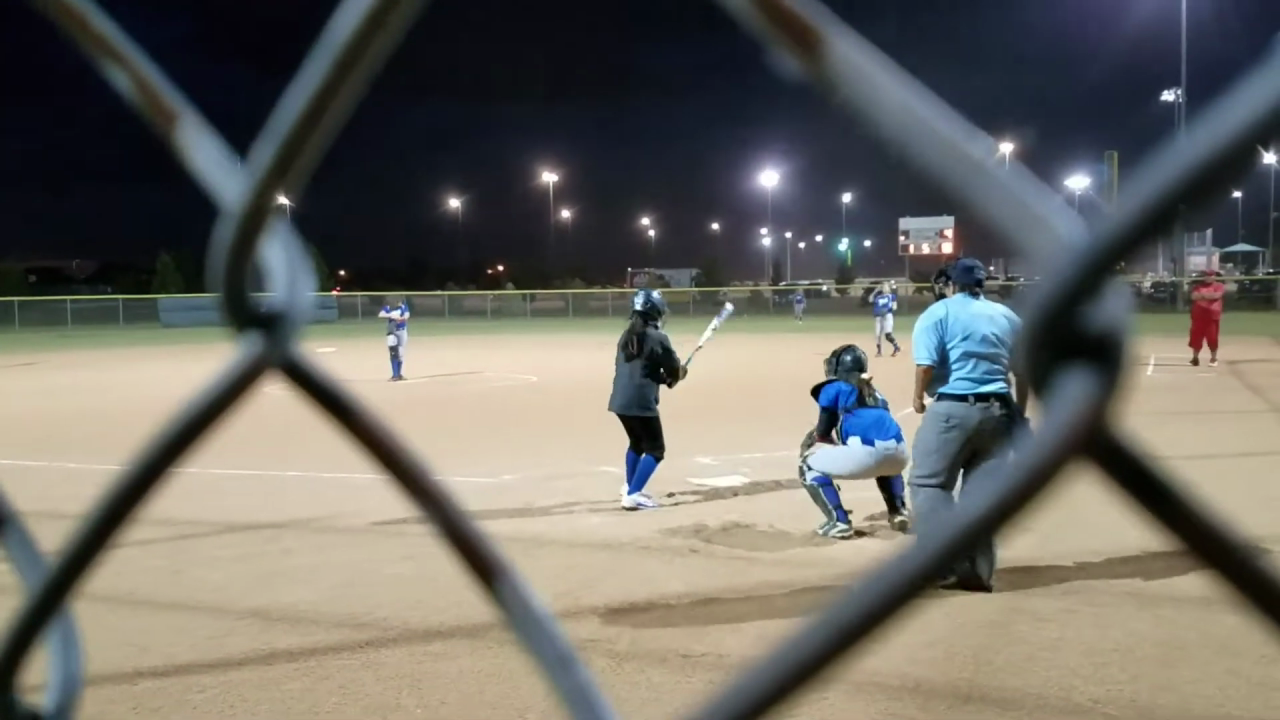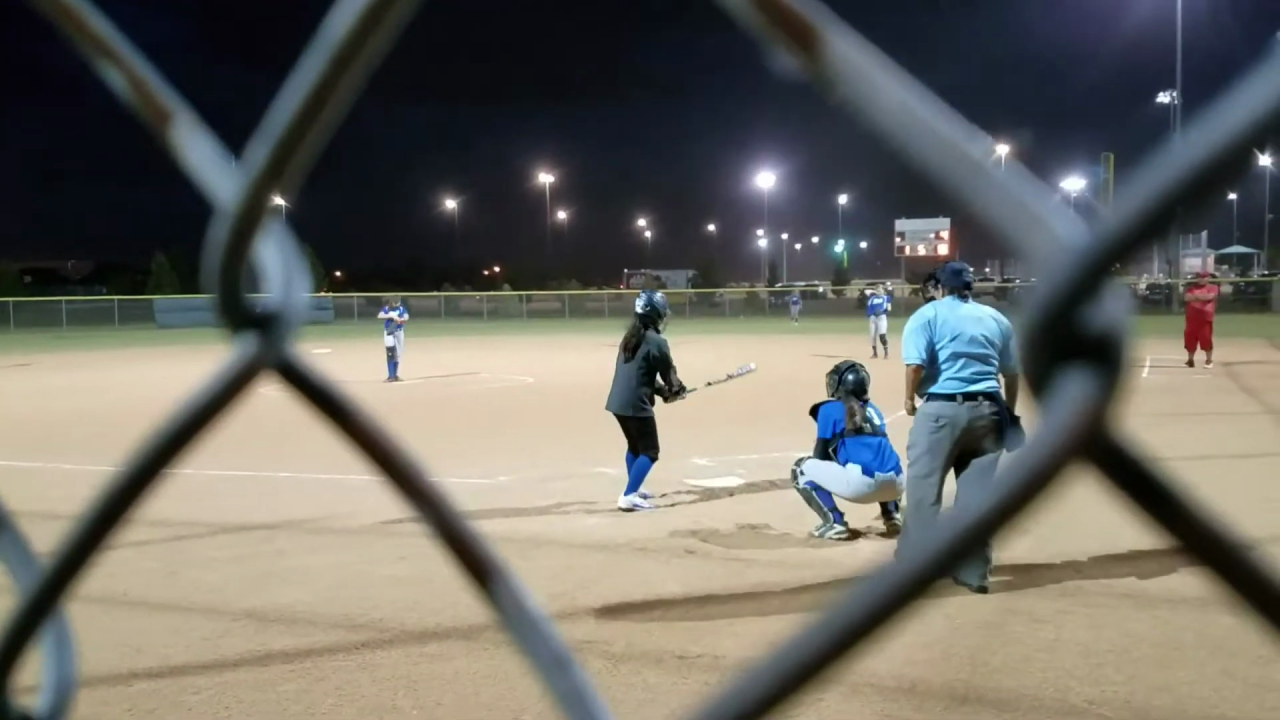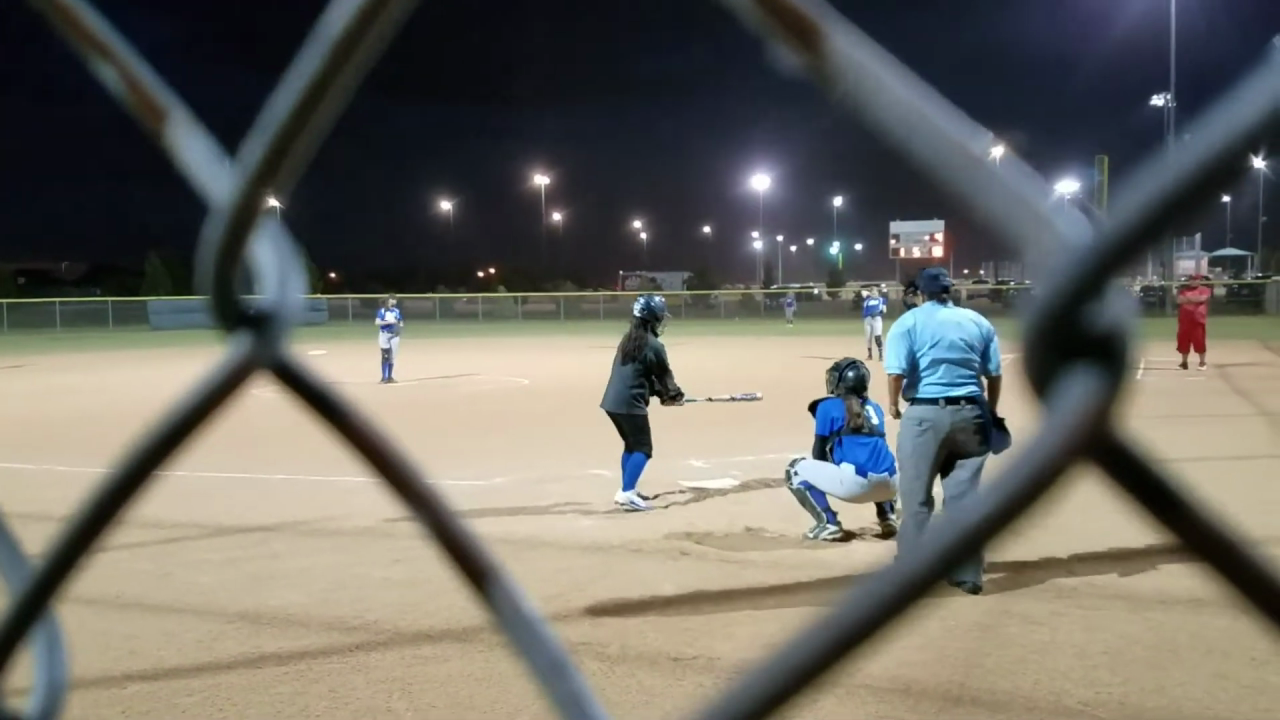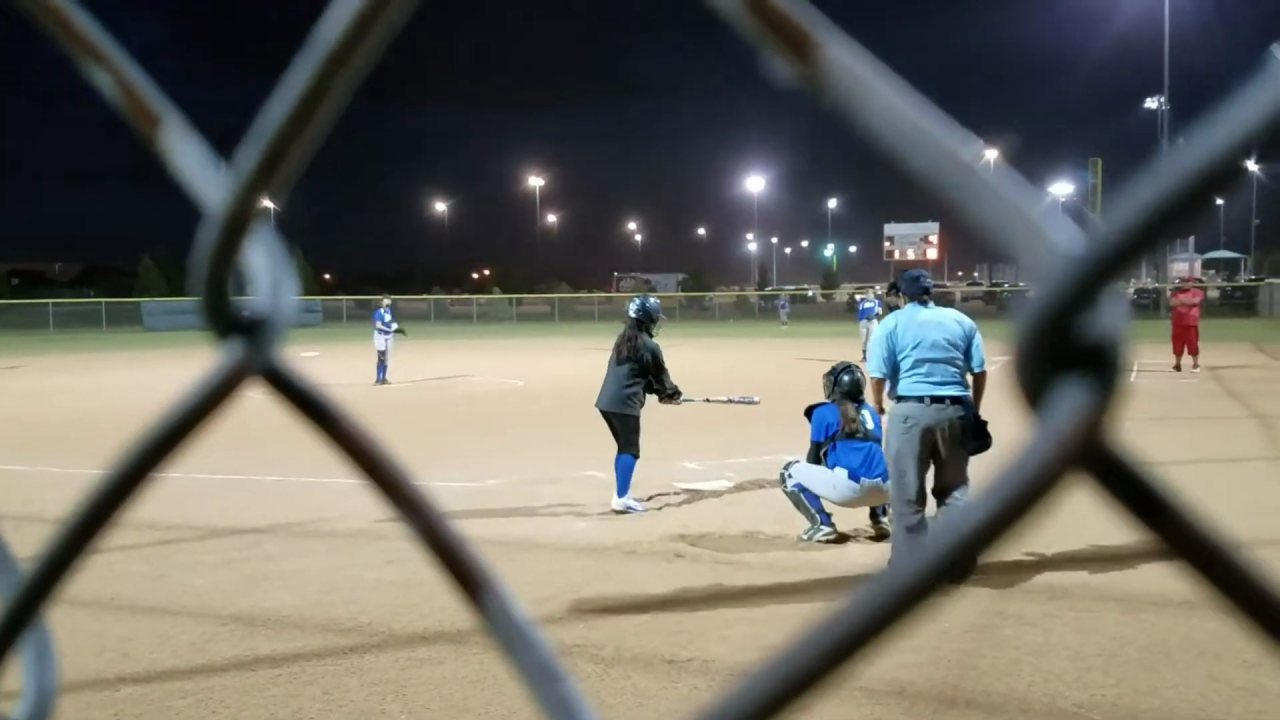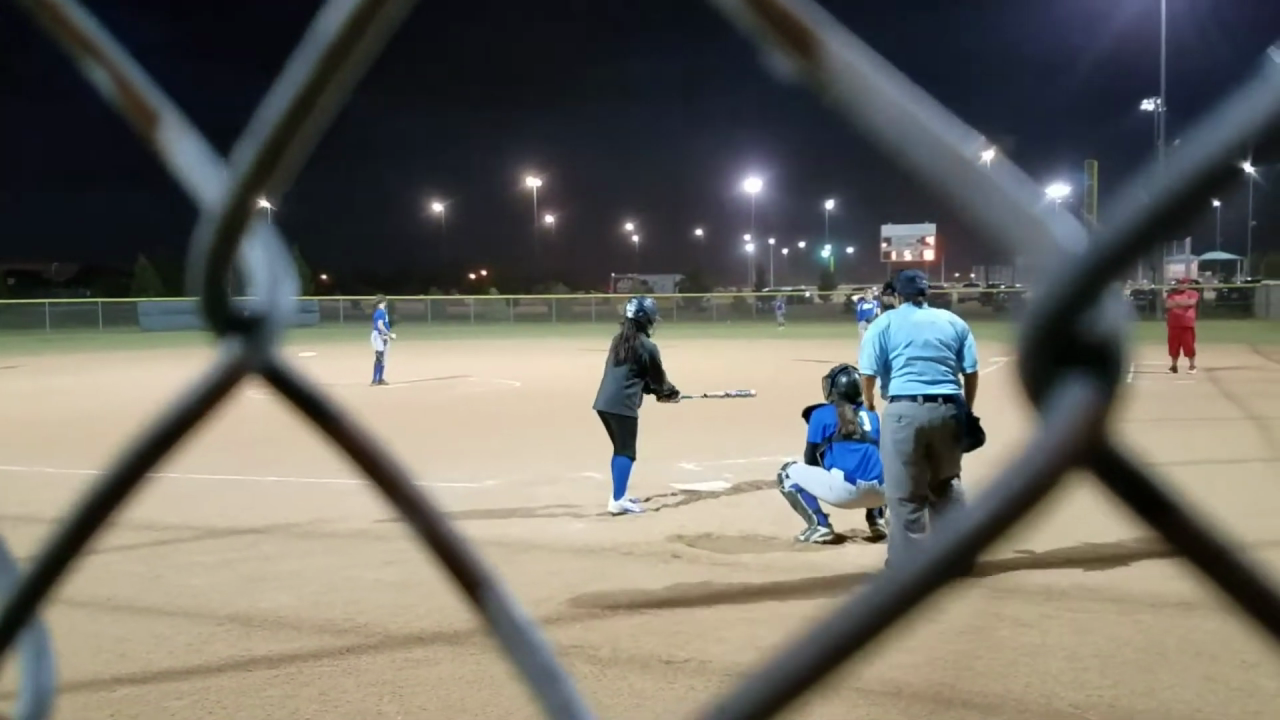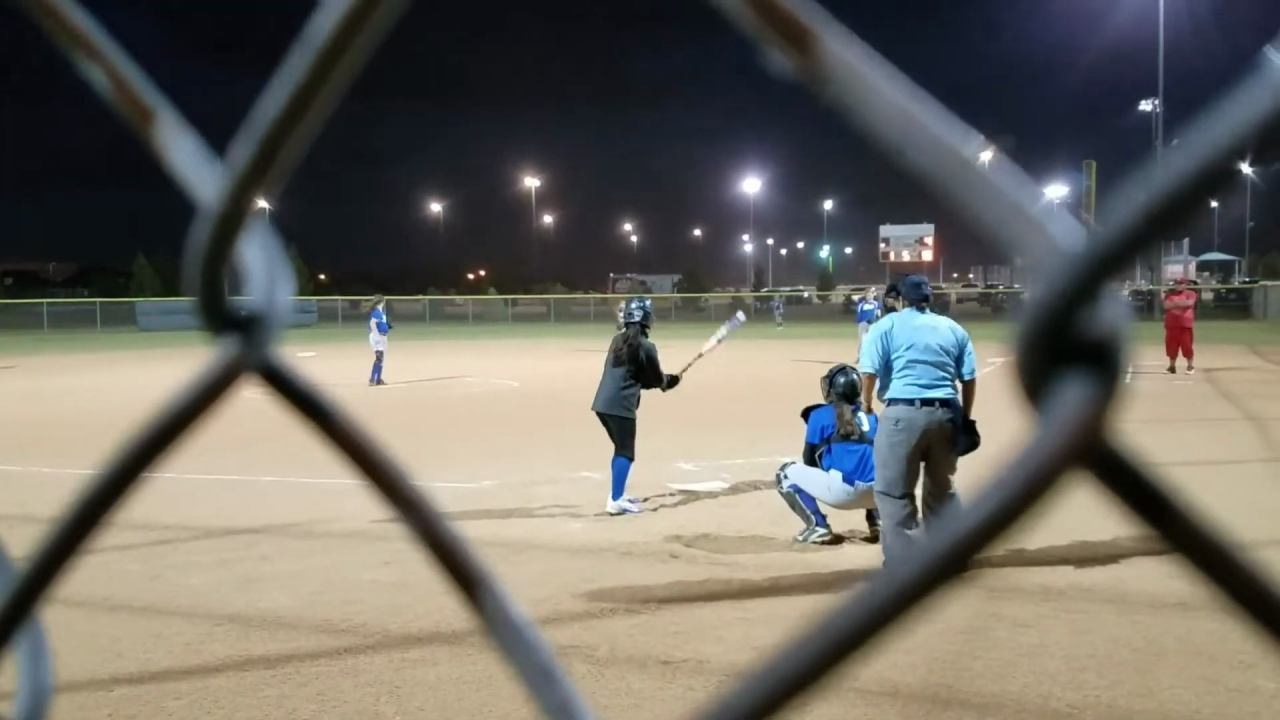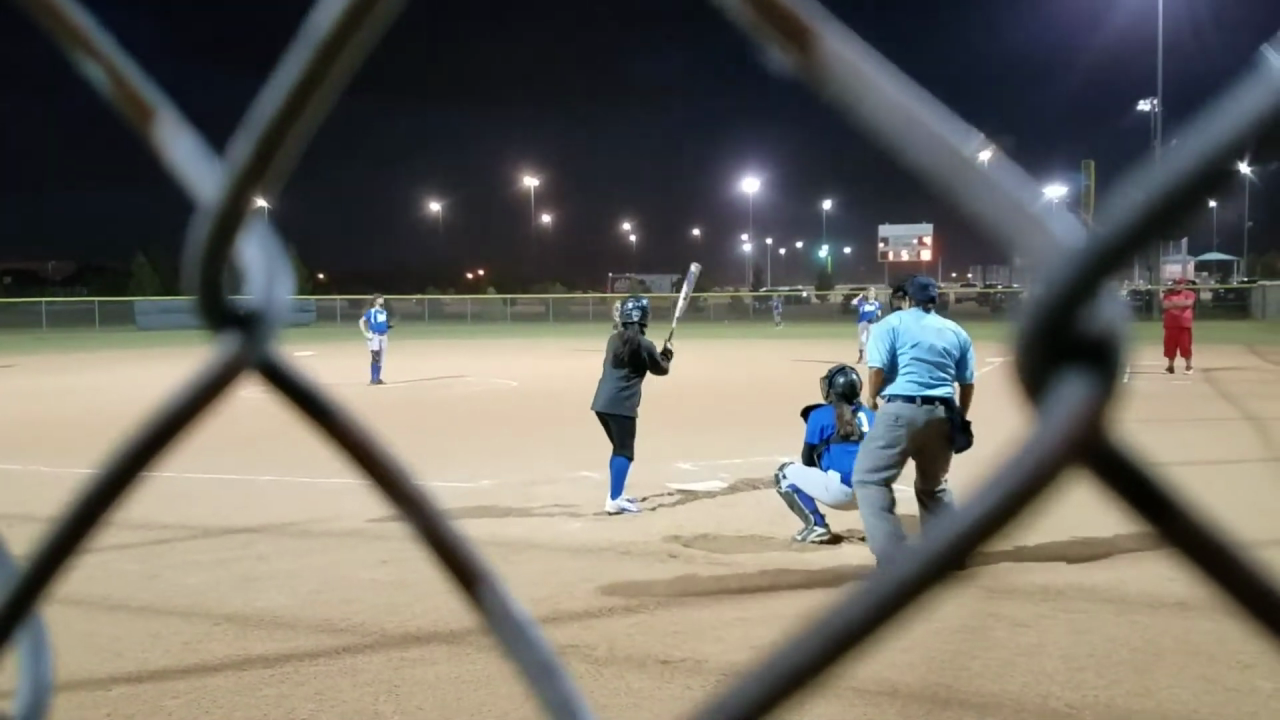
dt=0.2s
person 1, frame 1
left shoulder: (938, 312)
right shoulder: (1007, 316)
left elbow: (925, 364)
left wrist: (918, 396)
right wrist: (1019, 411)
left hip: (952, 409)
right hip: (997, 410)
left knee: (928, 482)
right ankle: (979, 572)
person 1, frame 2
left shoulder: (928, 314)
right shoulder: (997, 318)
left elbow: (914, 364)
right elbow: (1012, 373)
left wrist: (909, 397)
right wrist: (1008, 411)
left hip: (941, 409)
right hip: (987, 410)
left knee: (923, 488)
right knee: (976, 493)
right ankle: (973, 572)
person 1, frame 3
left shoulder: (909, 321)
right shoulder: (978, 322)
left elbow: (896, 372)
right elbow: (994, 374)
left wrist: (893, 404)
right wrist: (990, 412)
left hip: (925, 413)
right hip: (970, 413)
left knee: (916, 493)
right knee: (964, 494)
right ankle: (966, 573)
person 1, frame 4
left shoulder: (892, 323)
right shoulder: (961, 320)
left elbow: (878, 375)
right elbow: (980, 372)
left wrist: (877, 402)
right wrist: (974, 411)
left hip: (911, 412)
right hip: (954, 411)
left knee: (907, 494)
right knee: (953, 489)
left ankle: (910, 565)
person 1, frame 5
left shoulder: (885, 323)
right shoulder: (954, 322)
left elbow: (868, 372)
right elbow: (971, 372)
left wrist: (868, 399)
right wrist: (967, 410)
left hip: (905, 410)
right hip: (948, 410)
left knee: (905, 492)
right knee: (946, 483)
left ankle: (908, 564)
person 1, frame 6
left shoulder: (887, 325)
right shoulder: (953, 329)
left elbow: (869, 372)
right elbow: (969, 379)
left wrist: (866, 401)
right wrist: (965, 417)
left hip: (902, 413)
right hip: (945, 414)
left knee: (893, 492)
right knee: (941, 488)
person 1, frame 7
left shoulder: (893, 323)
right shoulder: (956, 332)
left elbow: (877, 367)
right elbow: (967, 382)
left wrist: (872, 396)
right wrist: (959, 417)
left hip: (901, 410)
right hip: (941, 414)
left knee: (870, 478)
right knee: (934, 485)
left ankle: (891, 553)
person 2, frame 1
left shoulder: (627, 335)
right shoulder: (657, 338)
right elbow: (673, 370)
left wrist: (663, 377)
right wrist: (679, 373)
left hip: (620, 401)
right hip: (641, 403)
left knee: (636, 444)
right knee: (655, 450)
left ankle: (630, 488)
right ankle: (632, 495)
person 2, frame 2
left shoulder: (630, 337)
right shoulder: (657, 342)
right elbow: (667, 373)
left wrist: (662, 391)
right wrist: (677, 390)
left hip: (618, 401)
right hip: (636, 404)
left knee: (635, 445)
right knee: (649, 451)
left ankle: (632, 490)
right ankle: (629, 496)
person 2, frame 3
left shoulder: (629, 338)
right shoulder: (654, 346)
right elbow: (663, 375)
left wrist: (661, 393)
right wrist: (675, 394)
left hip: (613, 401)
right hip: (630, 403)
left knee: (631, 445)
right knee: (643, 449)
left ankle: (628, 490)
right ankle: (626, 493)
person 2, frame 4
left shoulder: (623, 339)
right shoulder: (649, 346)
right elbow: (660, 375)
left wrist: (658, 392)
right wrist: (672, 393)
left hip: (606, 401)
right hip: (624, 403)
left knee: (623, 447)
right knee: (630, 450)
left ankle: (622, 494)
right ankle: (621, 499)
person 2, frame 5
left shoulder: (619, 339)
right shoulder: (647, 347)
right elbow: (657, 378)
left wrist: (656, 391)
right wrist: (670, 392)
left hip: (604, 402)
right hip: (622, 404)
left knee: (620, 449)
right knee: (626, 452)
left ankle: (619, 495)
right ankle: (618, 501)
person 2, frame 6
left shoulder: (618, 340)
right shoulder: (645, 346)
right elbow: (655, 378)
left wrist: (664, 380)
right wrist: (671, 380)
left hip: (603, 402)
right hip: (620, 405)
left knee: (620, 449)
right knee: (625, 453)
left ankle: (617, 495)
right ankle: (616, 501)
person 2, frame 7
left shoulder: (614, 339)
right shoulder: (644, 344)
right elbow: (660, 369)
left wrist: (657, 353)
right wrist: (667, 354)
left hip: (602, 402)
right hip: (621, 405)
left knee: (619, 449)
right knee: (624, 452)
left ankle: (616, 494)
right ankle: (615, 501)
person 3, frame 1
left shoulder: (832, 387)
right shoulder: (872, 391)
left elbow: (825, 427)
left wrist: (815, 439)
left hip: (866, 451)
right hip: (896, 451)
left knee: (809, 464)
left ankle: (839, 521)
right ankle: (898, 511)
person 3, frame 2
left shoulder: (829, 408)
right shoulder: (873, 410)
left elbow: (821, 456)
left hip: (861, 483)
right hip: (895, 483)
left knee: (801, 469)
left ankle: (835, 523)
right ankle: (892, 517)
person 3, frame 3
left shoulder: (827, 406)
right shoulder: (874, 408)
left elbow: (819, 453)
left hip: (855, 483)
right hip: (889, 485)
left knee: (796, 470)
left ankle: (828, 524)
right ankle: (887, 518)
person 3, frame 4
left shoulder: (823, 412)
right shoulder: (871, 412)
left elbow: (813, 459)
left hip: (848, 488)
right hip: (882, 489)
left knee: (790, 472)
left ankle: (823, 525)
right ankle: (880, 520)
person 3, frame 5
left shoulder: (821, 413)
right shoulder: (870, 414)
left elbow: (810, 459)
left hip: (845, 490)
right hip: (878, 491)
left knee: (787, 473)
left ankle: (820, 526)
right ankle: (877, 522)
person 3, frame 6
left shoulder: (820, 414)
right shoulder: (869, 415)
left elbow: (809, 460)
left hip: (843, 490)
right hip: (874, 491)
left knee: (785, 473)
left ankle: (818, 527)
right ankle: (876, 522)
person 3, frame 7
left shoulder: (820, 414)
right shoulder: (869, 414)
left elbow: (807, 460)
left wrist: (822, 468)
left hip: (840, 491)
left knee: (785, 472)
left ankle: (817, 526)
